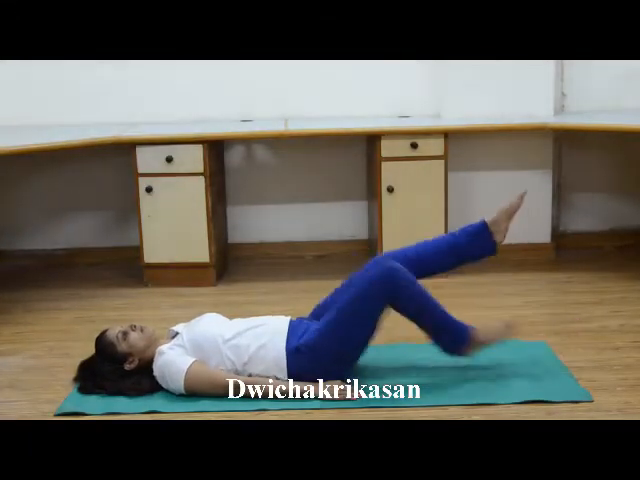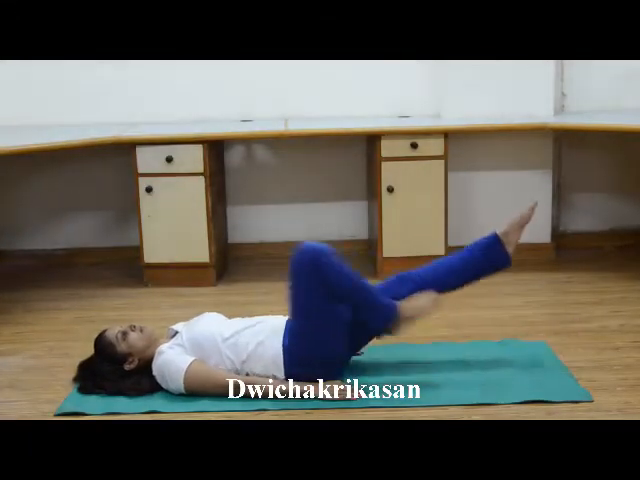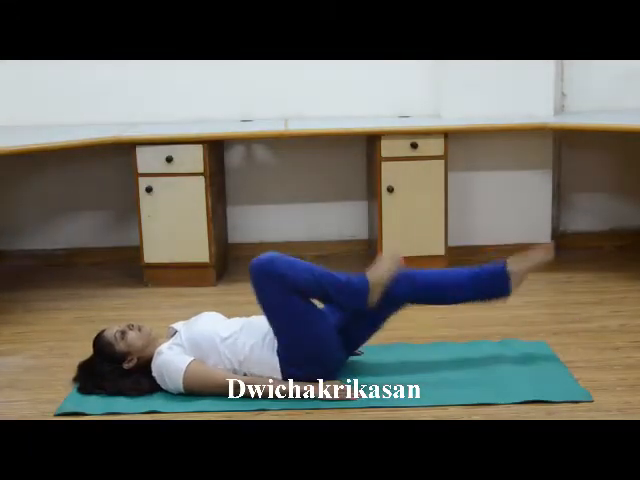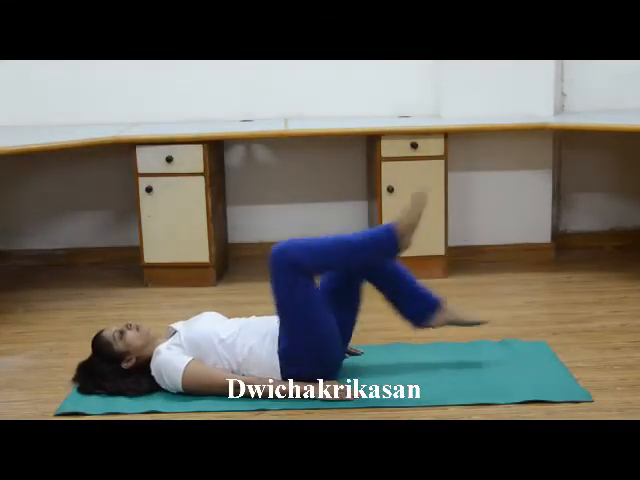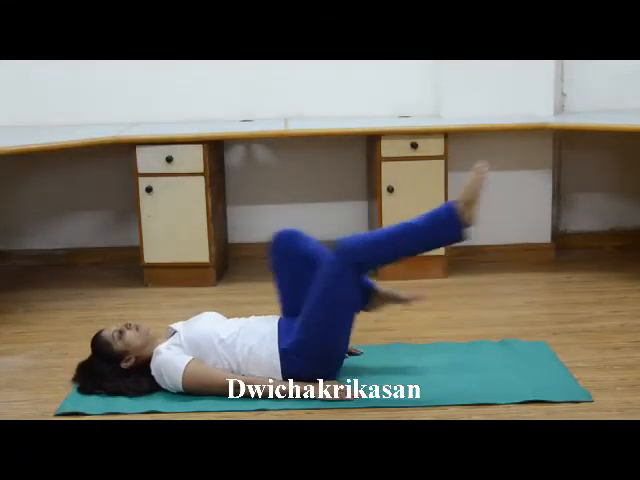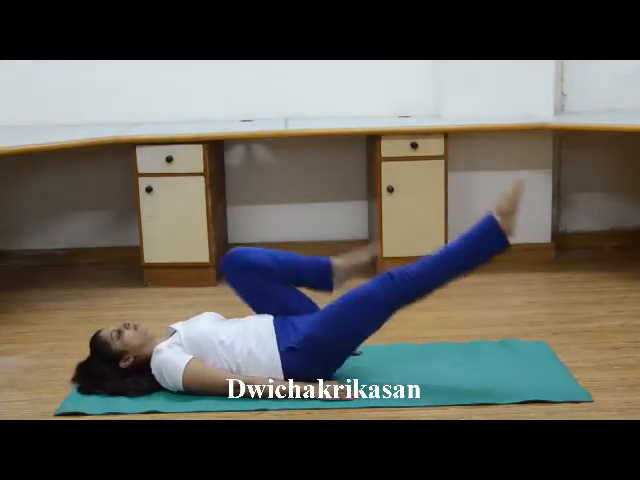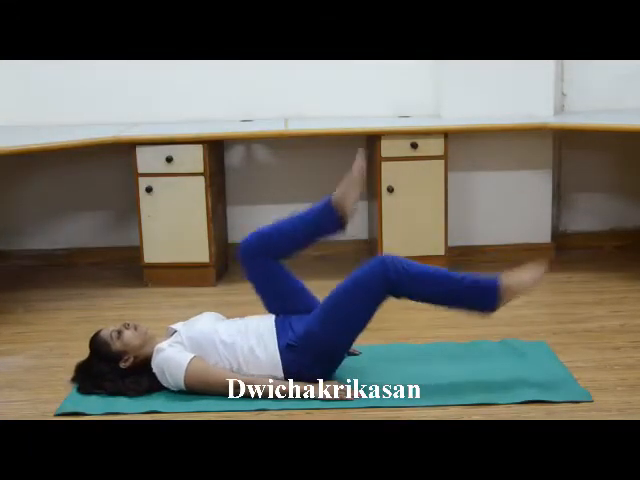
dt=0.2s
person 1, frame 1
left shoulder: (179, 333)
right shoulder: (167, 366)
right elbow: (234, 384)
right wrist: (311, 388)
left hip: (300, 329)
right hip: (306, 358)
left knee: (389, 265)
right knee: (384, 278)
left ankle: (484, 235)
right ankle: (461, 339)
person 1, frame 2
left shoulder: (180, 332)
right shoulder: (167, 365)
right elbow: (233, 383)
right wrist: (307, 387)
left hip: (299, 333)
right hip: (304, 358)
left knee: (402, 284)
right knee: (310, 256)
left ankle: (498, 246)
right ankle: (392, 317)
person 1, frame 3
left shoulder: (179, 333)
right shoulder: (166, 365)
right elbow: (232, 383)
right wrist: (304, 387)
left hip: (317, 334)
right hip: (302, 360)
left knee: (402, 284)
right knee: (266, 266)
left ankle: (505, 276)
right ankle: (363, 285)
person 1, frame 4
left shoulder: (178, 332)
right shoulder: (164, 364)
right elbow: (230, 384)
right wrist: (306, 388)
left hip: (317, 341)
right hip: (307, 361)
left knee: (364, 252)
right knee: (286, 254)
left ankle: (427, 311)
right ankle: (393, 236)
person 1, frame 5
left shoulder: (178, 333)
right shoulder: (166, 364)
right elbow: (232, 384)
right wrist: (307, 388)
left hip: (290, 331)
right hip: (304, 357)
left knee: (286, 242)
right knee: (347, 253)
left ankle: (363, 296)
right ankle: (454, 217)
person 1, frame 6
left shoulder: (176, 335)
right shoulder: (165, 364)
right elbow: (231, 383)
right wrist: (303, 388)
left hip: (292, 326)
right hip: (302, 355)
left knee: (236, 260)
right knee: (394, 284)
left ankle: (332, 271)
right ankle: (494, 229)
person 1, frame 7
left shoulder: (175, 333)
right shoulder: (166, 363)
right elbow: (234, 381)
left wrist: (331, 339)
right wrist: (305, 386)
left hip: (293, 325)
right hip: (304, 350)
left knee: (255, 247)
right knee: (385, 268)
left ankle: (337, 207)
right ankle: (494, 291)
